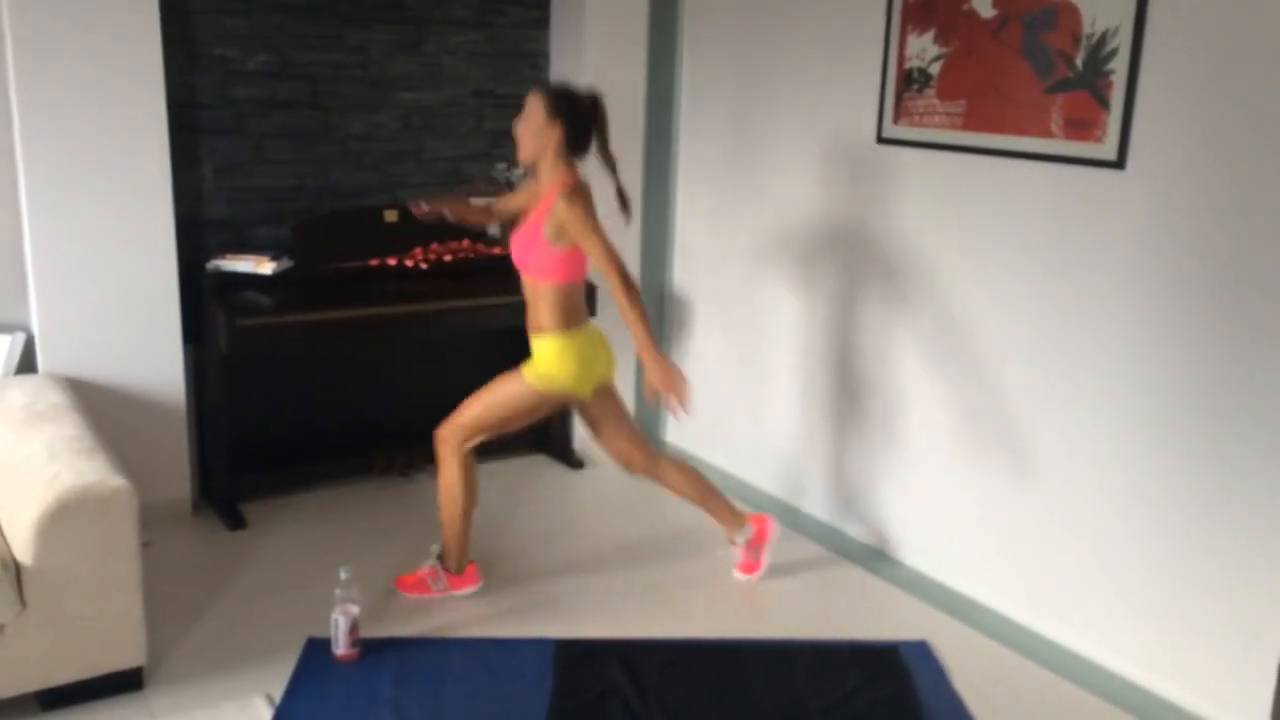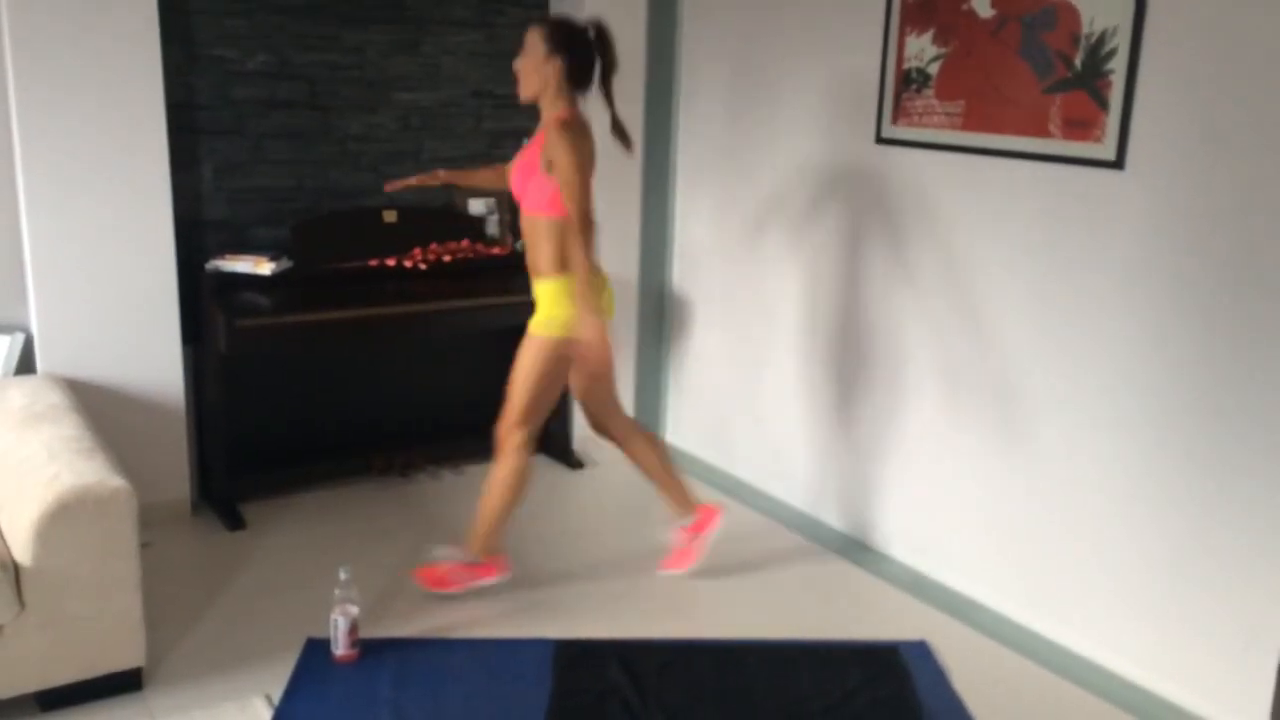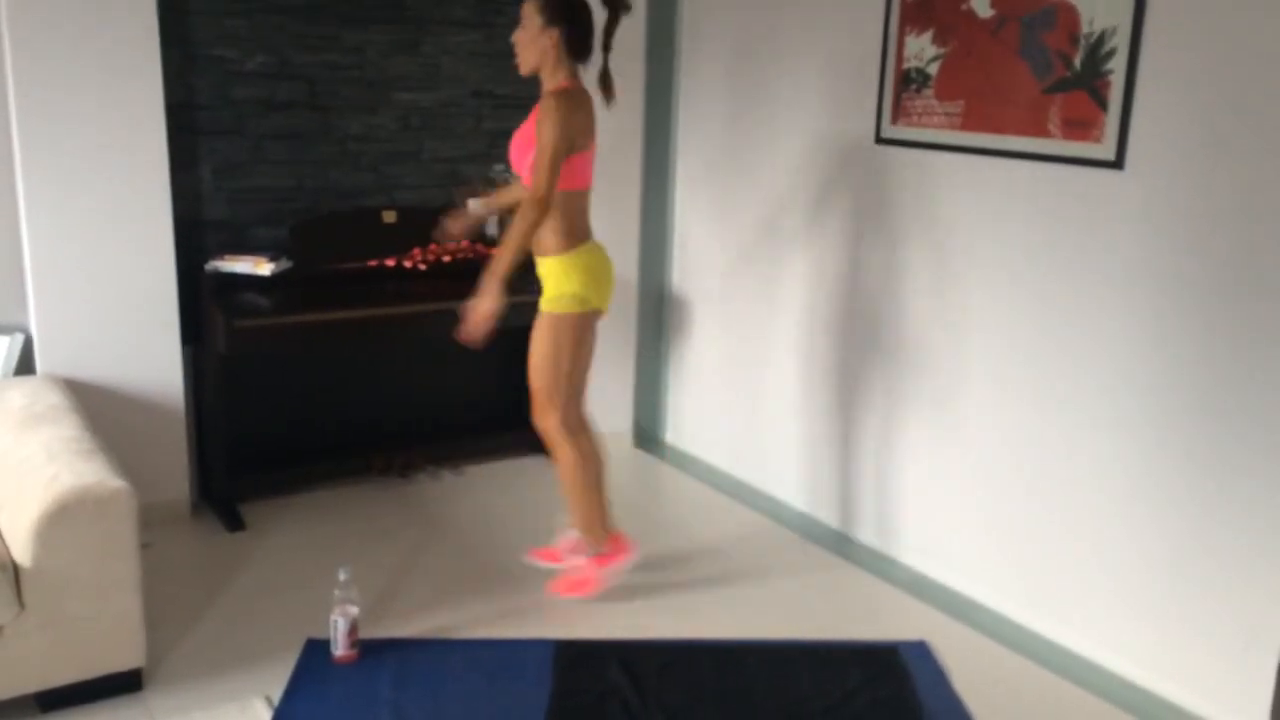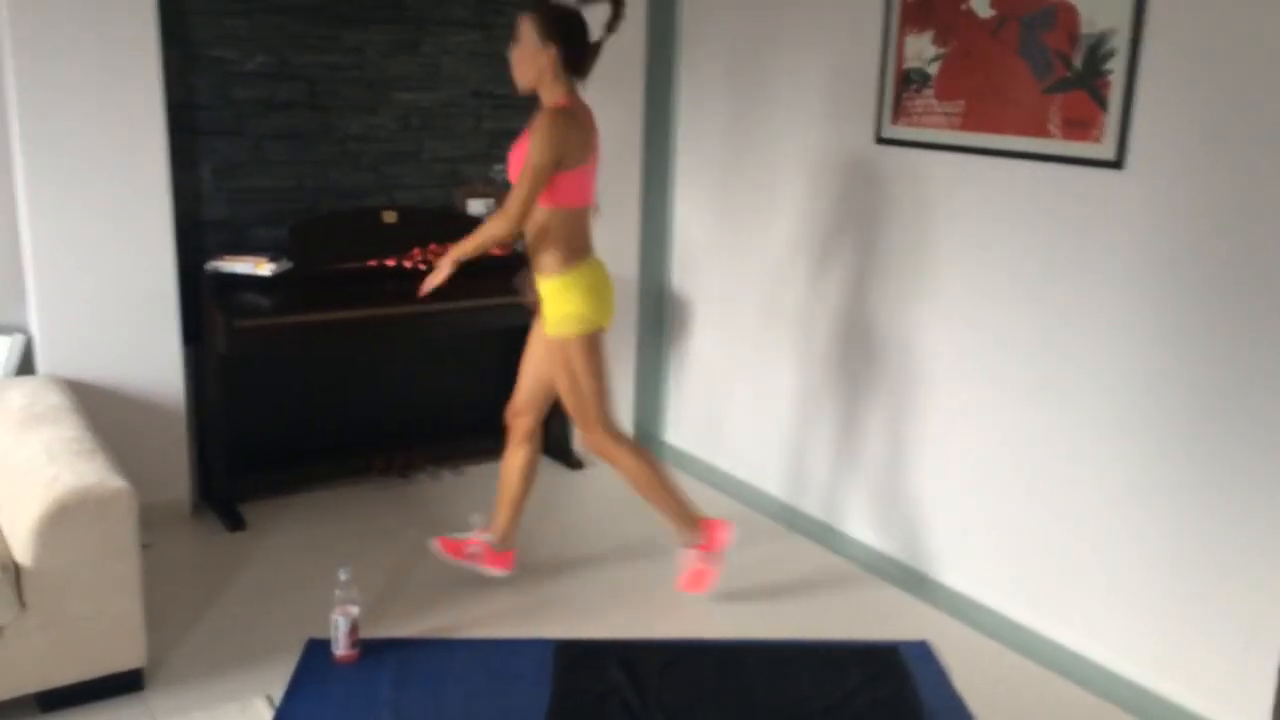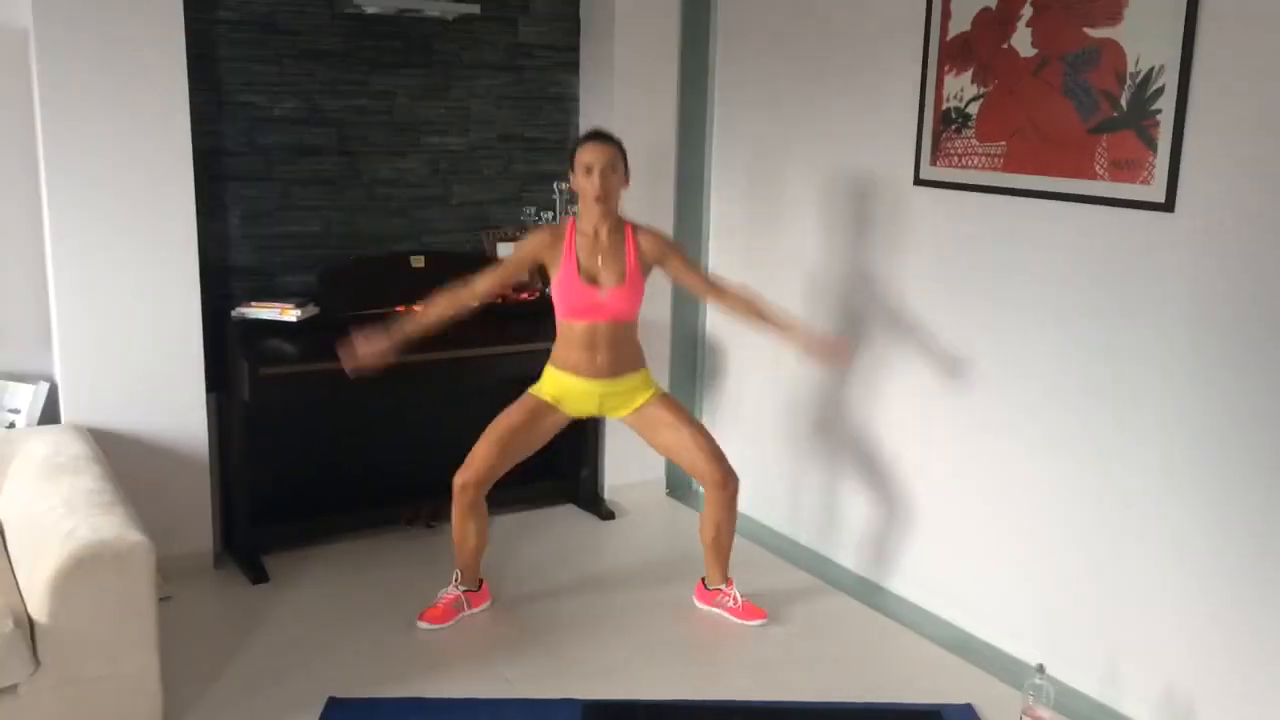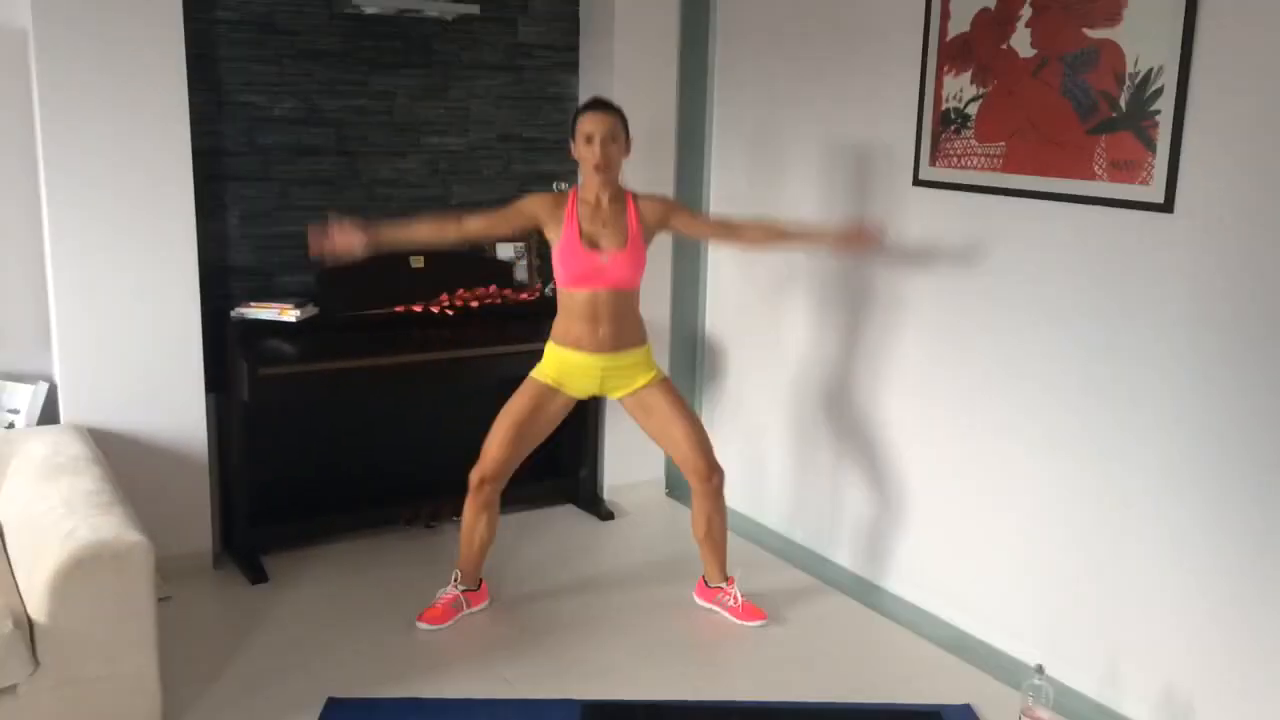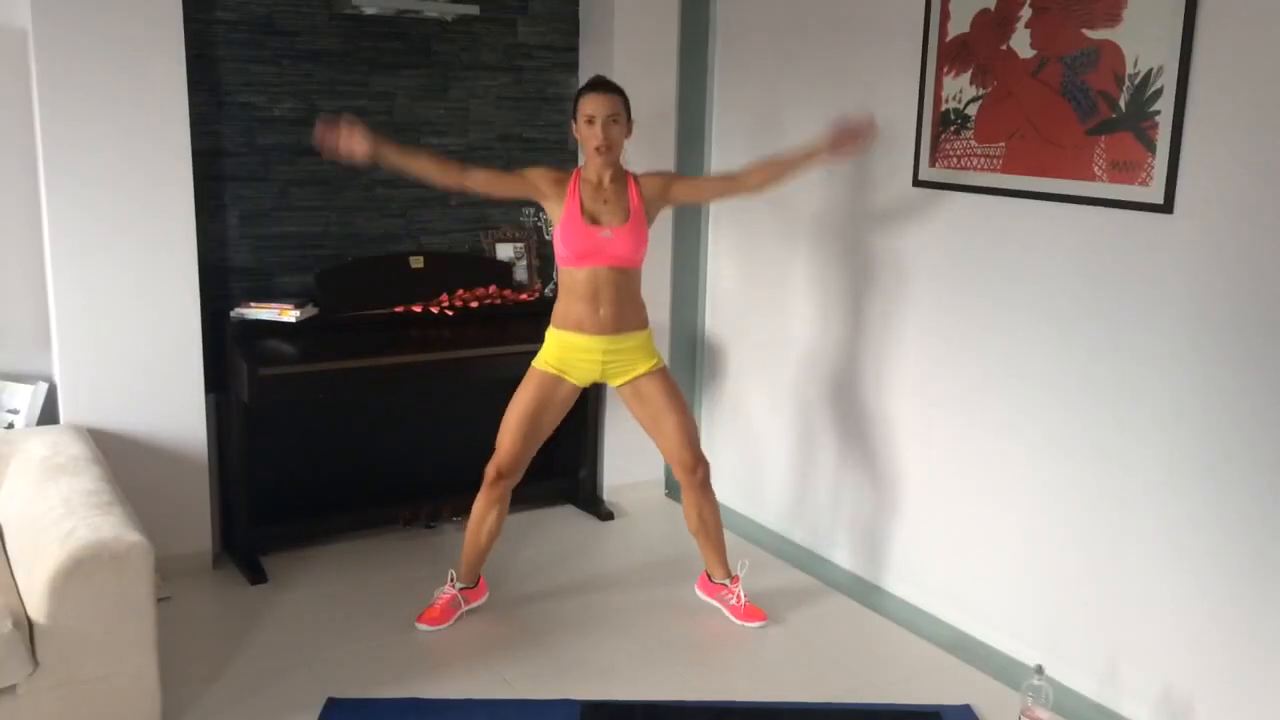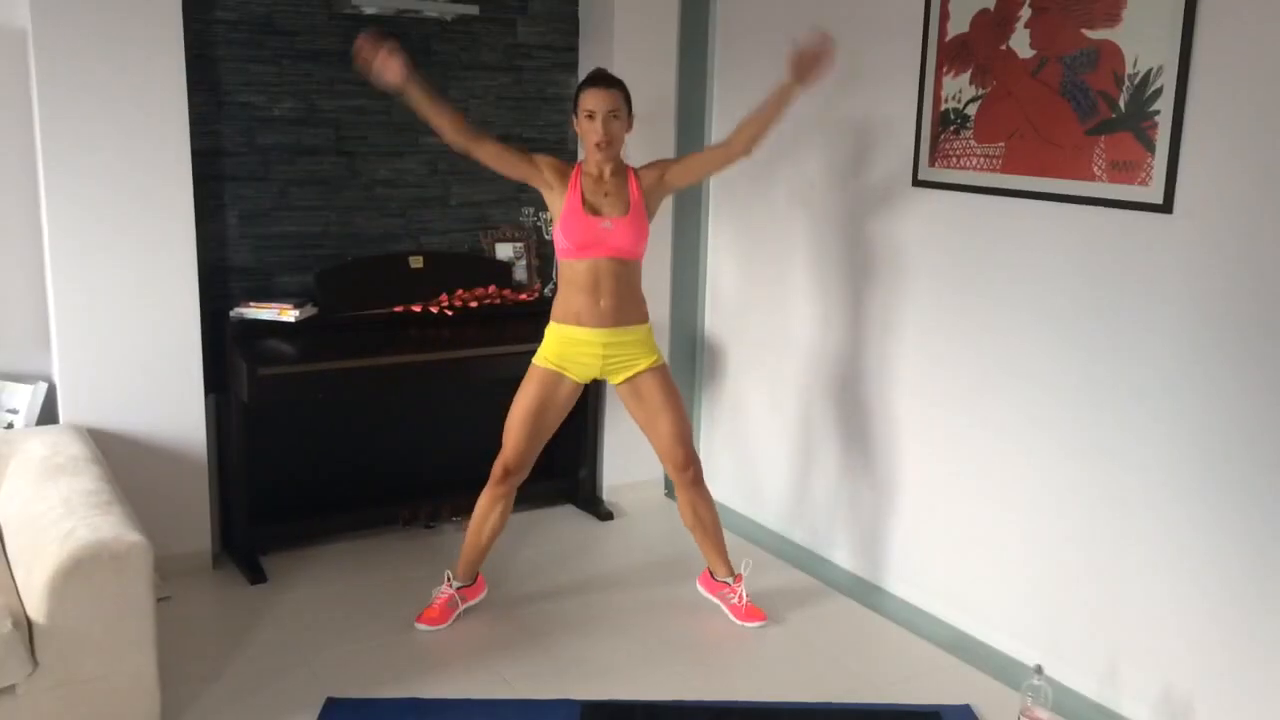
dt=0.1s
person 1, frame 1
left shoulder: (563, 198)
right shoulder: (543, 188)
left elbow: (617, 276)
right elbow: (492, 212)
left wrist: (652, 357)
right wrist: (450, 209)
left hip: (565, 359)
right hip: (569, 353)
left knee: (451, 438)
right knee: (639, 459)
left ankle: (453, 566)
right ankle: (745, 527)
person 1, frame 2
left shoulder: (563, 131)
right shoulder: (553, 130)
left elbow: (581, 224)
right elbow: (508, 176)
left wrist: (591, 311)
right wrist: (439, 177)
left hip: (567, 300)
right hip: (566, 300)
left knee: (515, 431)
right knee: (608, 420)
left ankle: (481, 556)
right ankle: (692, 513)
person 1, frame 3
left shoulder: (561, 104)
right shoulder: (566, 101)
left elbow: (537, 203)
left wrist: (492, 282)
right wrist: (481, 207)
left hip: (572, 277)
right hip: (566, 273)
left knee: (554, 418)
right knee: (558, 412)
left ankle: (602, 546)
right ankle: (590, 533)
person 1, frame 4
left shoulder: (553, 121)
right shoulder: (569, 115)
left elbow: (514, 219)
left wrist: (452, 256)
left hip: (571, 293)
right hip: (566, 289)
left knee: (595, 432)
right knee: (521, 419)
left ankle: (698, 533)
right ankle: (495, 544)
person 1, frame 5
left shoulder: (646, 243)
right shoulder: (550, 241)
left elbow: (716, 290)
right elbow: (474, 289)
left wrist: (794, 332)
right wrist: (396, 334)
left hip: (631, 387)
right hip: (561, 386)
left knee: (720, 479)
right knee: (469, 481)
left ankle: (716, 588)
right ankle: (468, 587)
person 1, frame 6
left shoulder: (649, 210)
right shoulder: (548, 208)
left elbow: (733, 231)
right elbow: (461, 227)
left wrist: (821, 237)
right wrist: (374, 235)
left hip: (632, 365)
right hip: (562, 365)
left knee: (706, 473)
right knee: (485, 476)
left ankle: (715, 584)
right ankle: (468, 587)
person 1, frame 7
left shoulder: (651, 189)
right shoulder: (552, 186)
left elbow: (742, 180)
right elbow: (459, 175)
left wrist: (820, 151)
right wrist: (378, 151)
left hip: (634, 351)
right hip: (564, 350)
left knee: (693, 468)
right knee: (500, 470)
left ankle: (721, 582)
right ankle: (464, 584)
person 1, frame 8
left shoulder: (651, 181)
right shoulder: (553, 177)
left elbow: (738, 146)
right elbow: (467, 140)
left wrist: (790, 86)
right wrist: (408, 83)
left hip: (633, 349)
right hip: (565, 348)
left knee: (686, 469)
right knee: (506, 470)
left ankle: (721, 578)
right ankle: (463, 582)
